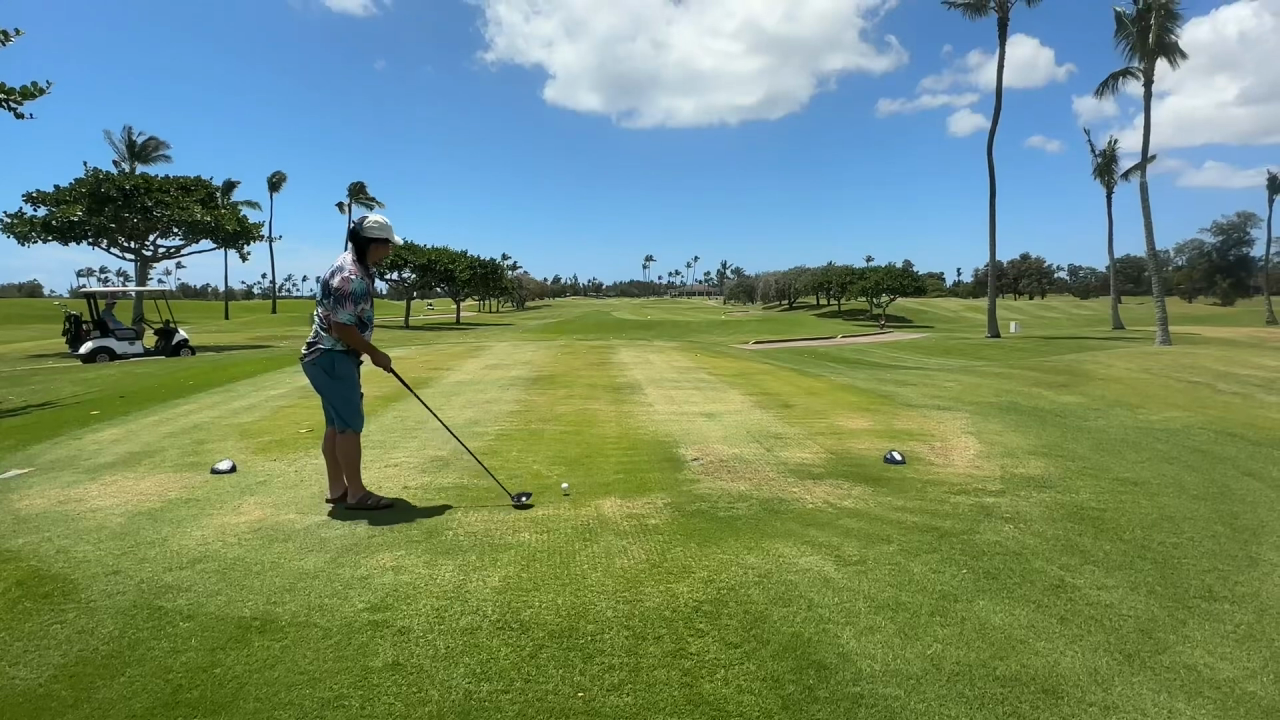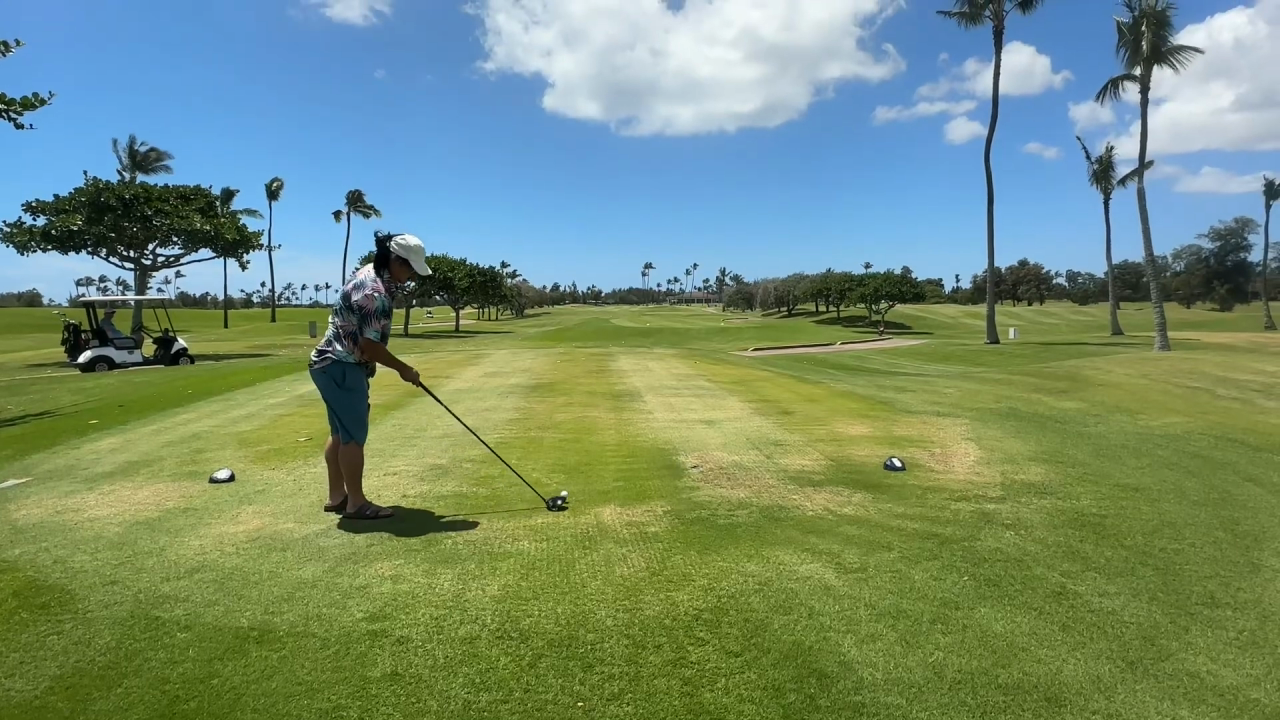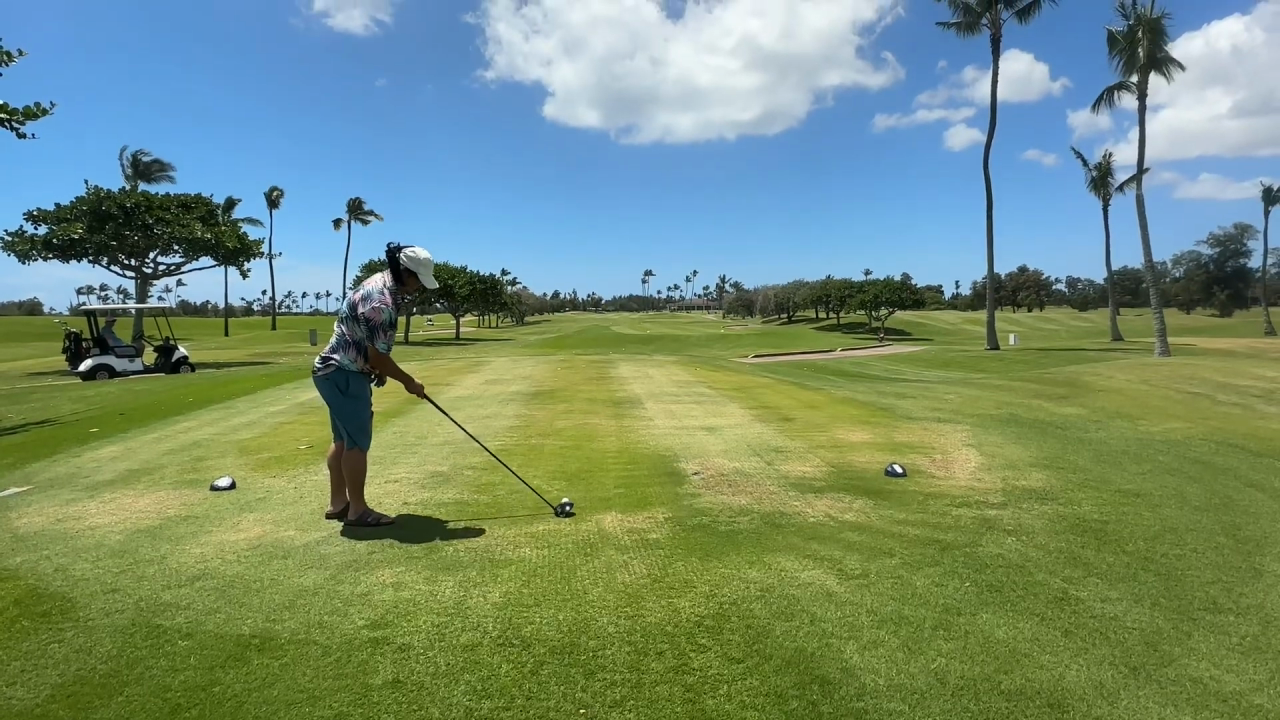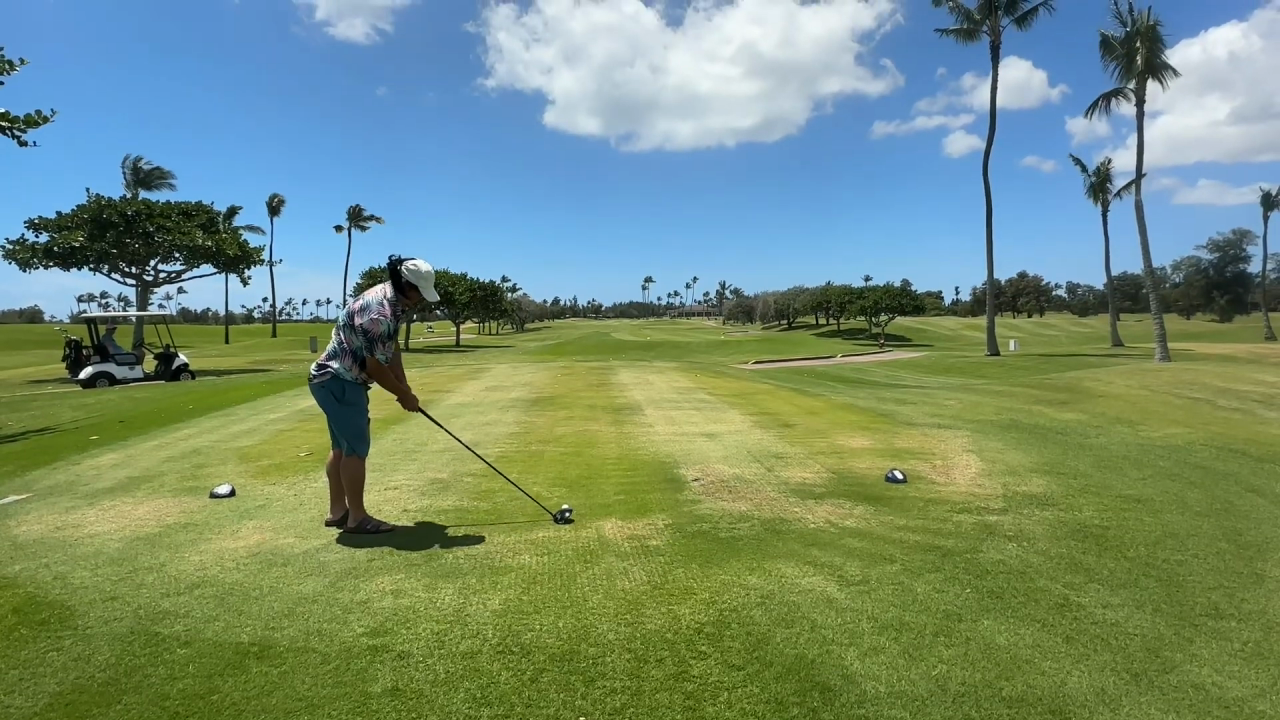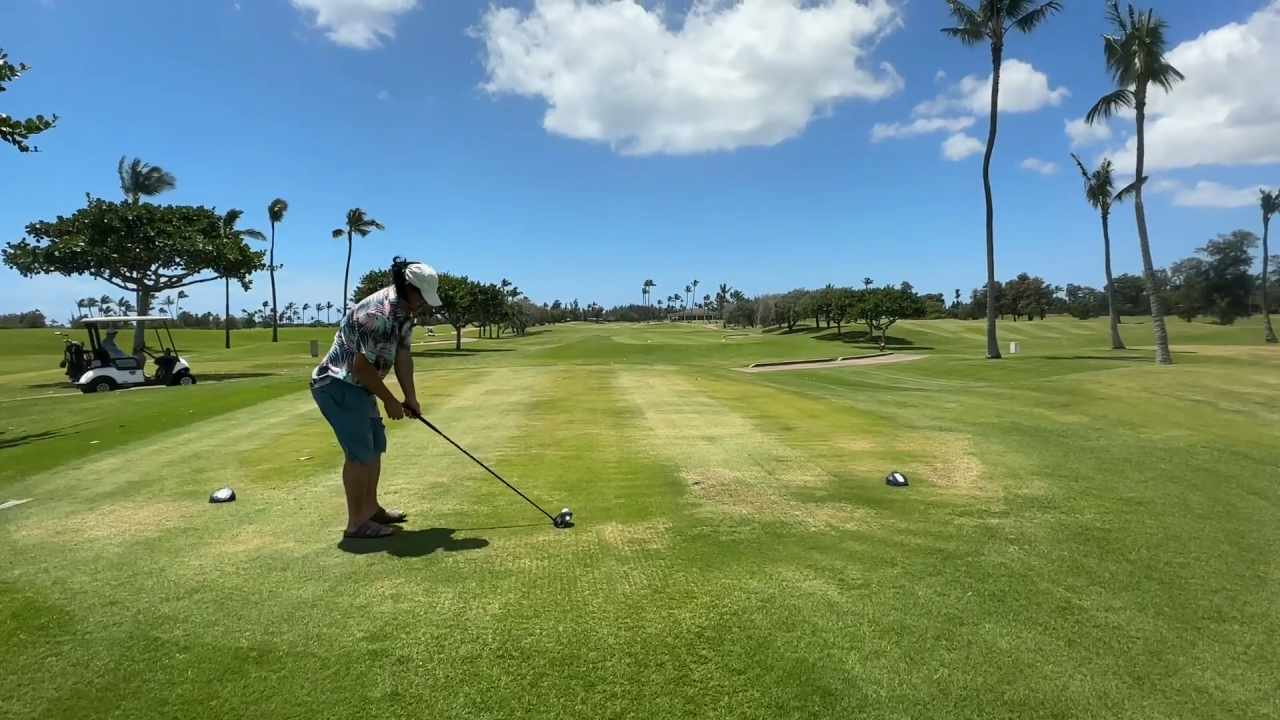
dt=0.7s
person 1, frame 1
left shoulder: (356, 267)
right shoulder: (351, 277)
right elbow: (342, 327)
left wrist: (366, 352)
right wrist: (375, 354)
left hip: (332, 356)
right hip: (332, 358)
left knee: (337, 424)
right knee: (350, 423)
left ankle: (337, 488)
right ankle: (356, 493)
person 1, frame 2
left shoulder: (373, 274)
right shoulder: (373, 292)
right elbow: (370, 344)
left wrist: (369, 362)
right wrist: (403, 369)
left hip: (335, 363)
right hip: (341, 367)
left knee: (340, 432)
right knee: (353, 434)
left ankle: (337, 496)
right ankle: (356, 502)
person 1, frame 3
left shoulder: (381, 283)
right shoulder: (380, 303)
right elbow: (377, 355)
left wrist: (380, 370)
right wrist: (408, 382)
left hip: (336, 370)
right hip: (344, 374)
left knee: (343, 439)
right knee: (357, 441)
left ankle: (338, 503)
right ankle: (357, 509)
person 1, frame 4
left shoulder: (393, 301)
right shoulder: (378, 314)
left elbow: (391, 349)
right elbow: (376, 367)
left wrist: (404, 388)
right wrist: (403, 394)
left hip: (336, 379)
right hip: (338, 381)
left knee: (342, 446)
right knee: (356, 447)
left ankle: (338, 510)
right ankle: (357, 517)
person 1, frame 5
left shoulder: (405, 312)
right shoulder: (377, 314)
left elbow: (402, 356)
right elbow: (362, 366)
left wrist: (410, 398)
right wrist: (389, 401)
left hip: (355, 386)
right hip: (337, 385)
left knee: (374, 448)
right knee: (359, 452)
left ankle: (371, 509)
right ankle: (356, 522)
